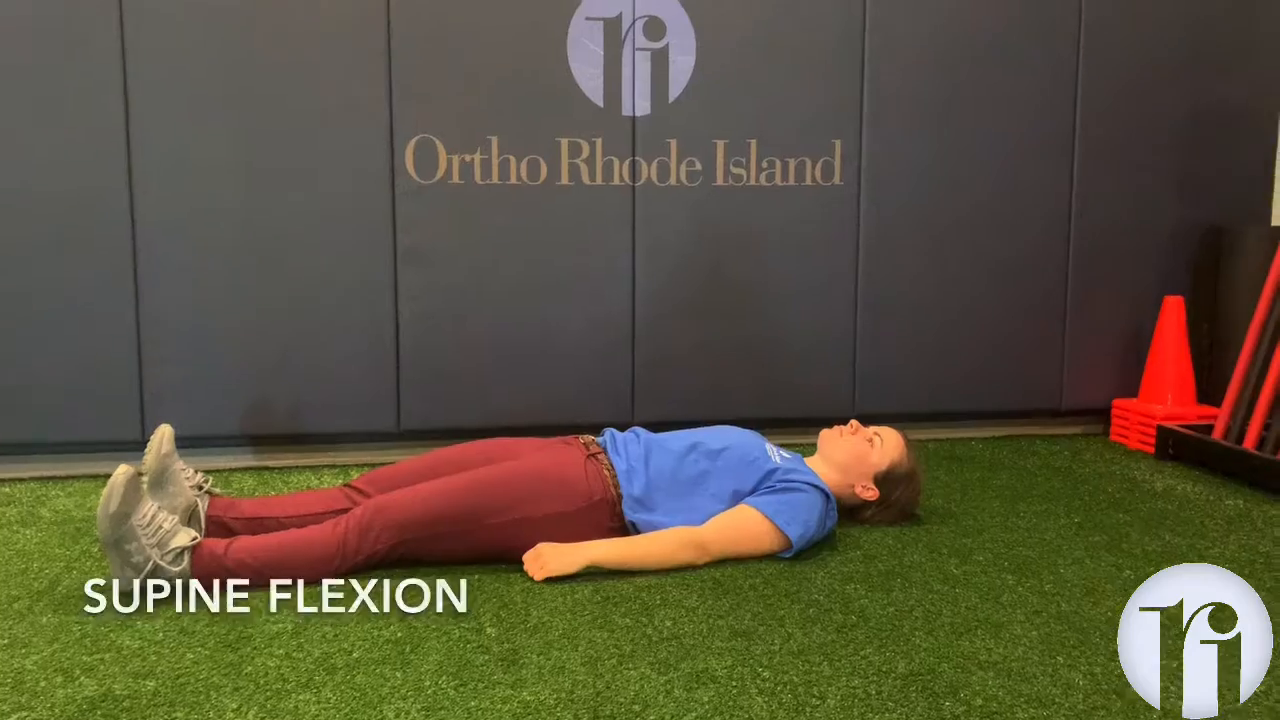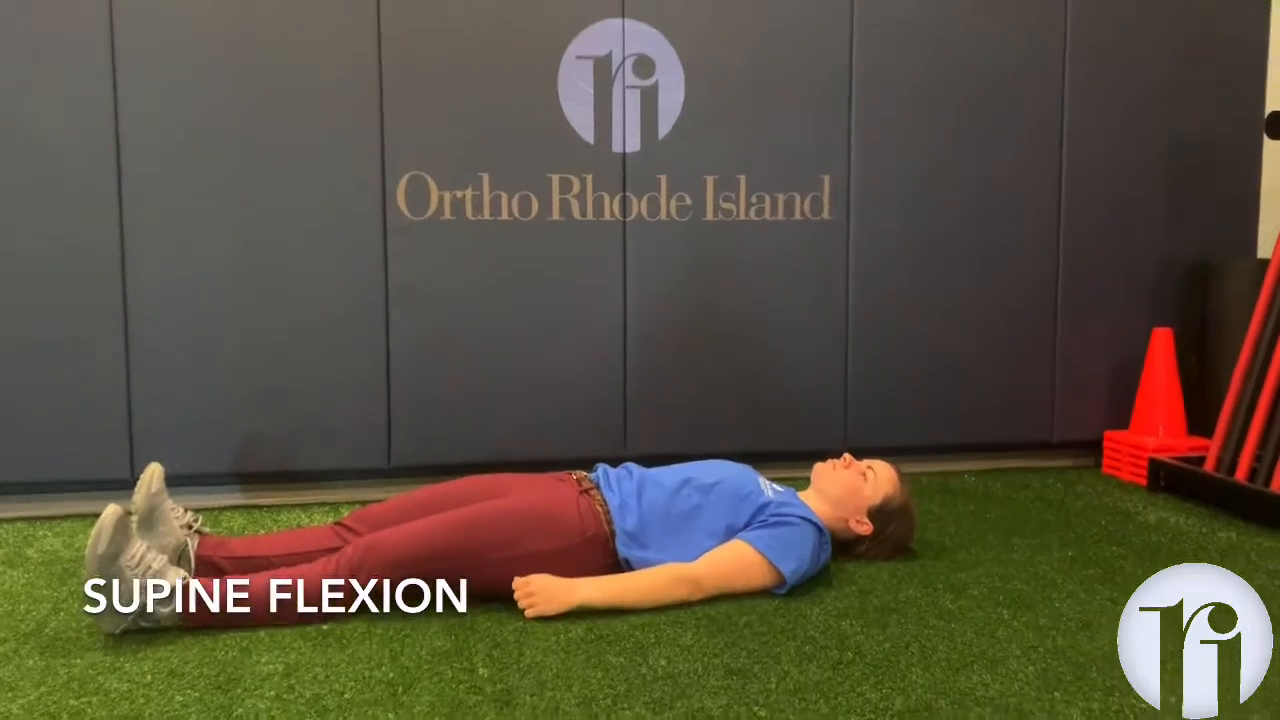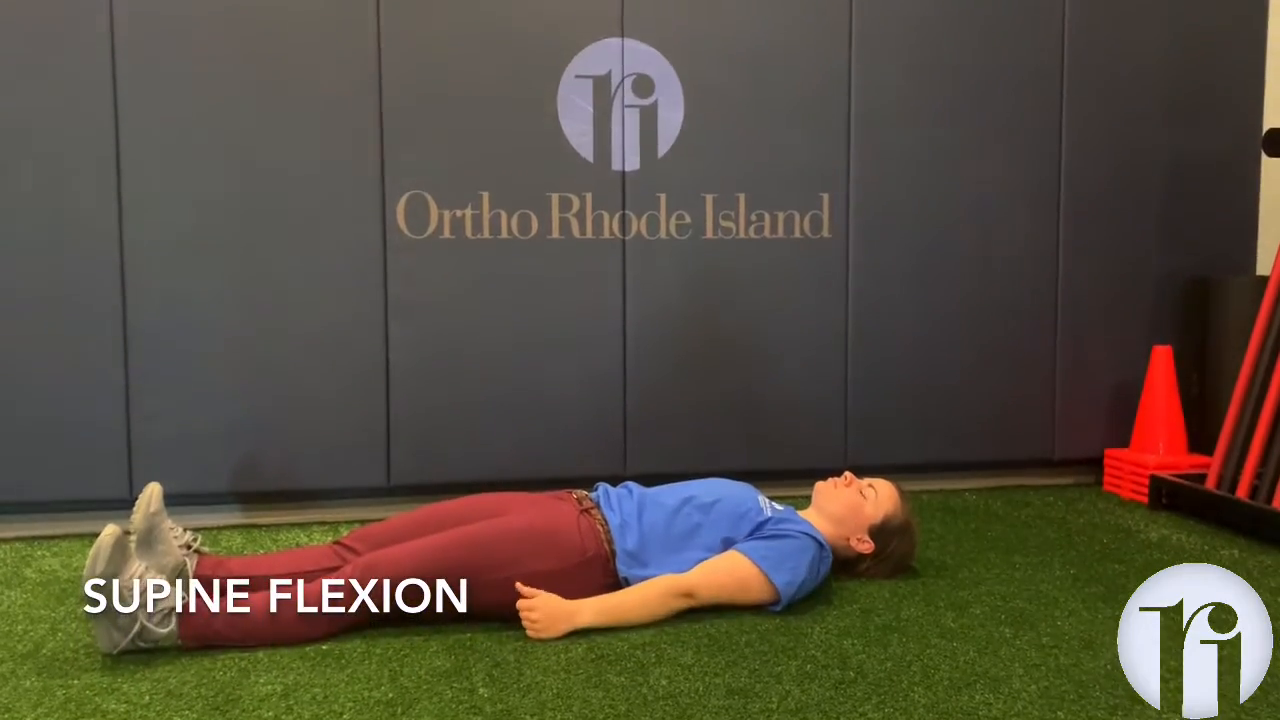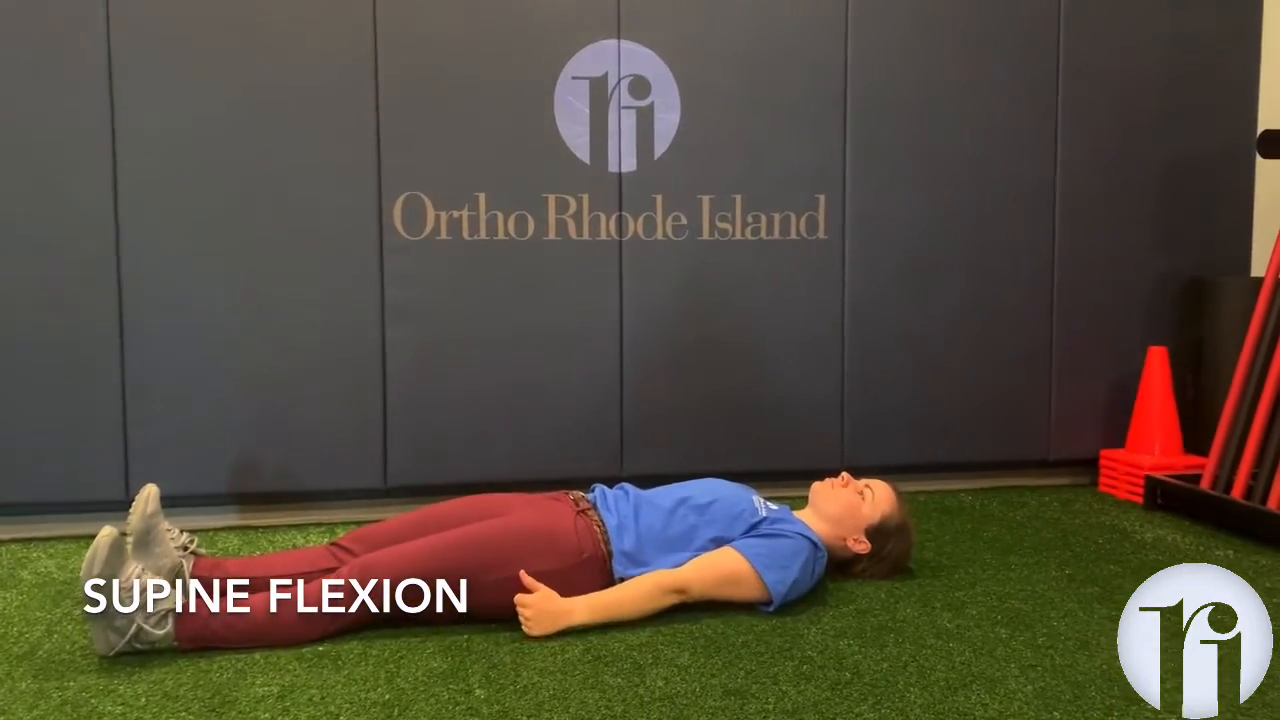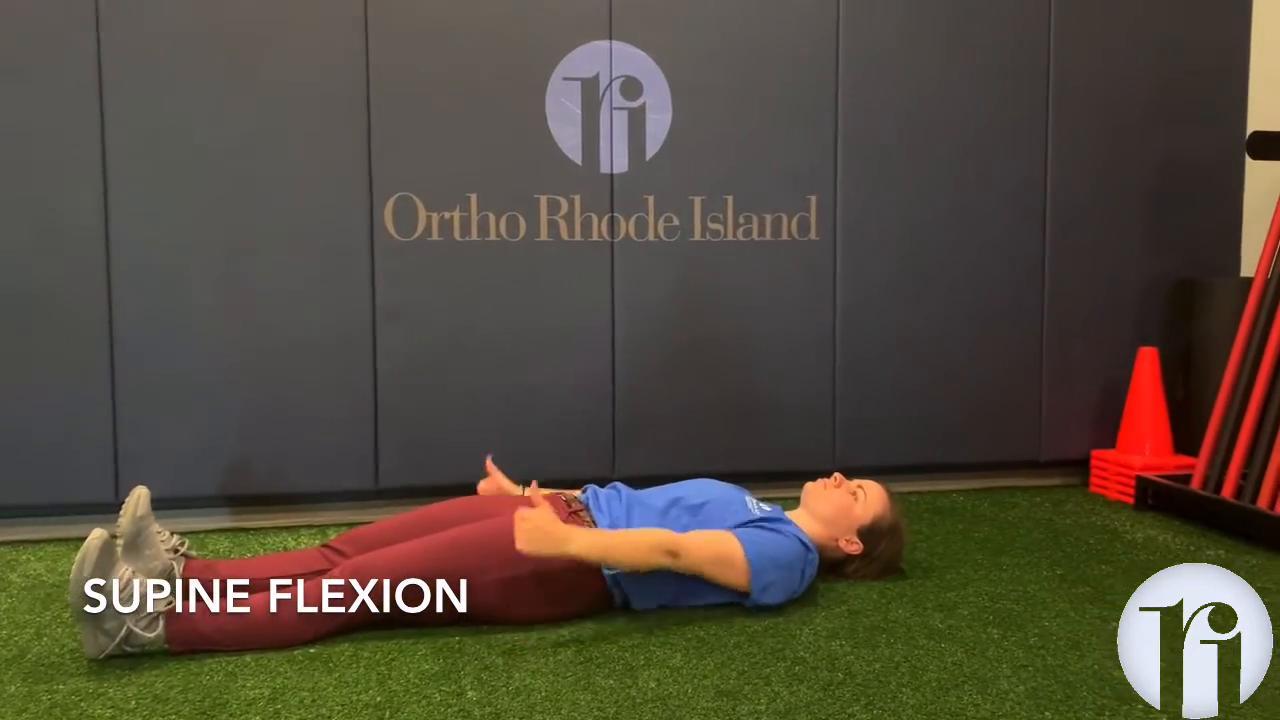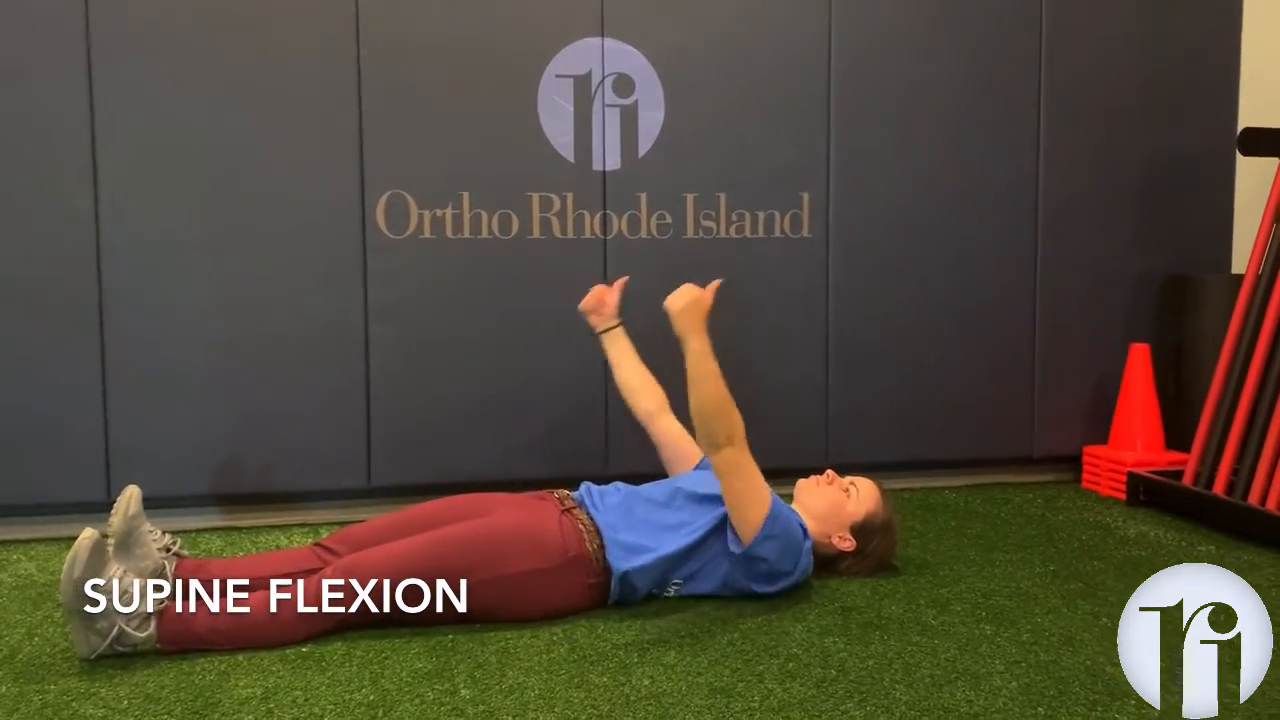
dt=0.5s
person 1, frame 1
left shoulder: (805, 506)
right shoulder: (777, 463)
left elbow: (700, 543)
left wrist: (582, 555)
left hip: (594, 498)
right hip: (584, 454)
left knee: (381, 527)
right knee: (369, 492)
left ankle: (184, 560)
right ankle: (207, 509)
person 1, frame 2
left shoulder: (799, 539)
right shoulder: (772, 497)
left elbow: (691, 579)
left wrist: (573, 593)
left hip: (588, 535)
right hip: (578, 488)
left knee: (372, 562)
right knee: (361, 529)
left ankle: (172, 597)
right ankle: (197, 548)
person 1, frame 3
left shoulder: (798, 555)
right shoulder: (769, 515)
left elbow: (688, 590)
left wrist: (575, 615)
left hip: (587, 556)
right hip: (578, 510)
left knee: (373, 583)
right knee: (359, 549)
left ankle: (166, 618)
right ankle: (193, 566)
person 1, frame 4
left shoulder: (792, 555)
right shoulder: (766, 516)
left elbow: (680, 583)
left wrist: (570, 612)
left hip: (582, 553)
right hip: (574, 508)
left knee: (368, 585)
right knee: (354, 555)
left ankle: (164, 620)
right ankle: (190, 567)
person 1, frame 5
left shoulder: (787, 559)
right shoulder: (760, 514)
left elbow: (670, 550)
left wrist: (560, 537)
right wrist: (527, 496)
left hip: (579, 567)
right hip: (574, 523)
left knee: (365, 589)
right knee: (349, 550)
left ankle: (154, 623)
right ankle: (183, 571)
person 1, frame 6
left shoulder: (779, 549)
right shoulder: (738, 505)
left elbow: (725, 441)
right elbow: (657, 415)
left wrist: (693, 335)
right wrist: (611, 331)
left hip: (570, 558)
right hip: (557, 511)
left knee: (349, 588)
right knee: (340, 553)
left ankle: (145, 622)
right ankle: (169, 570)
